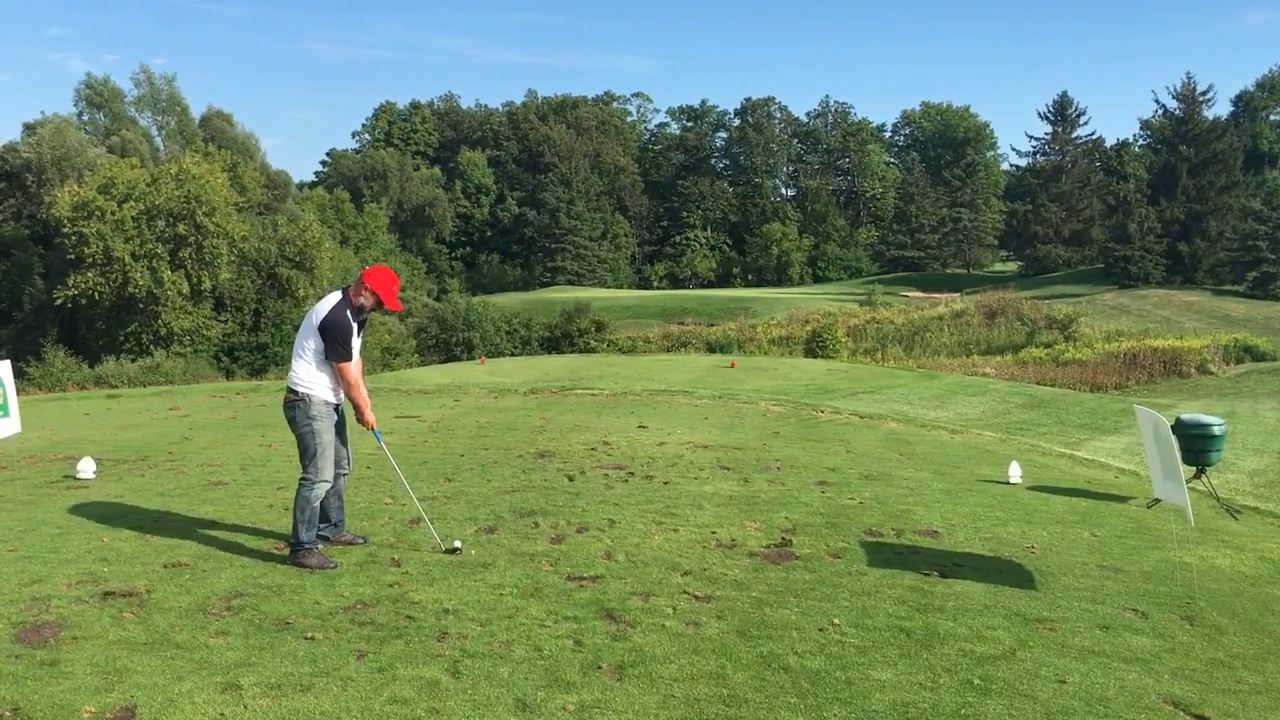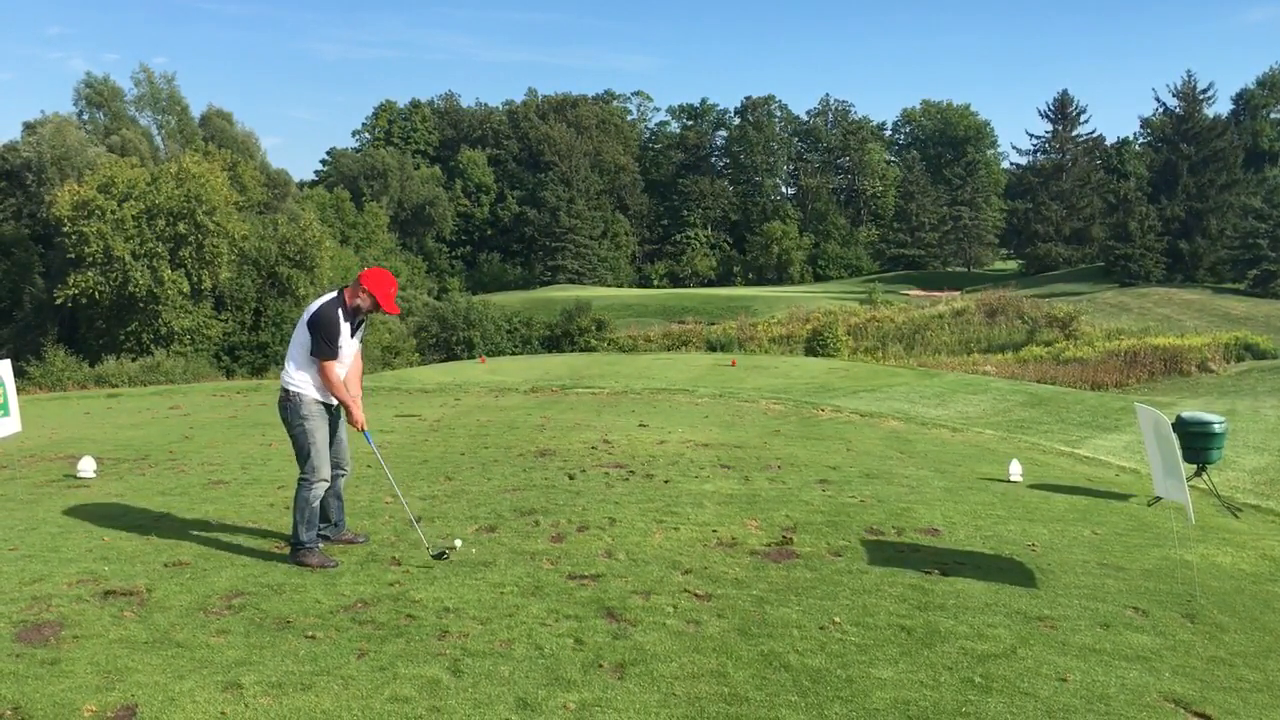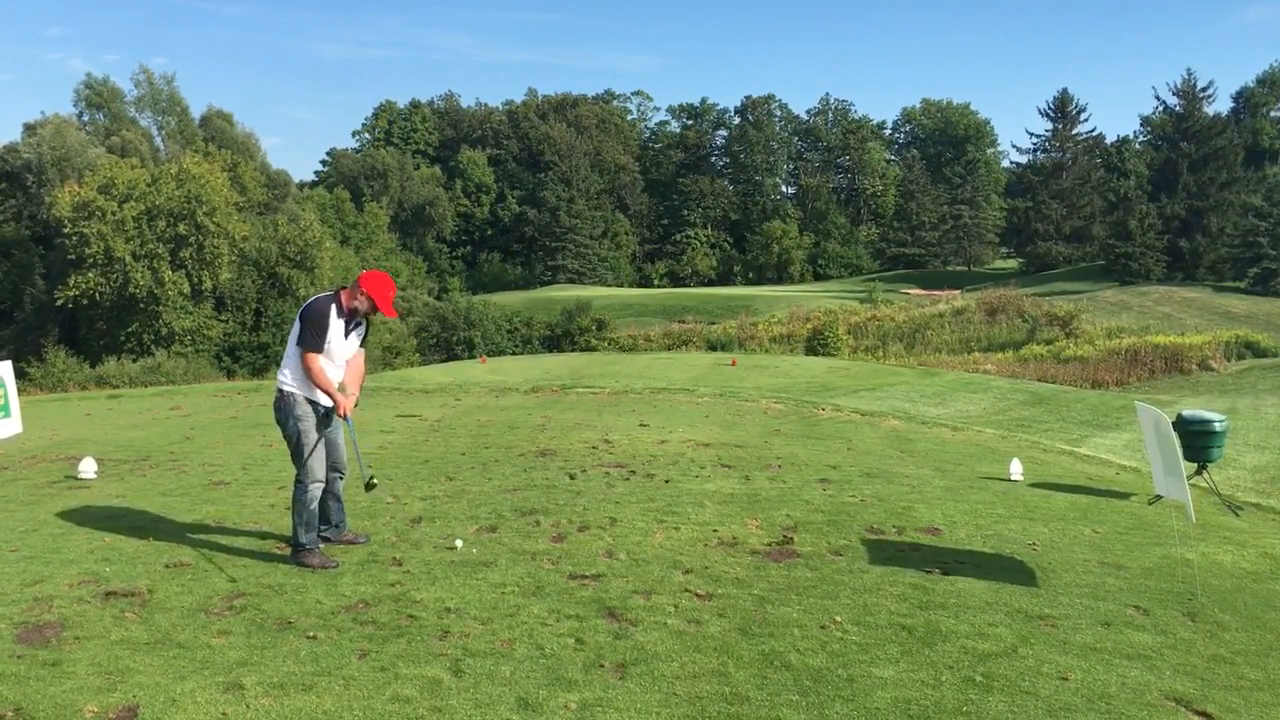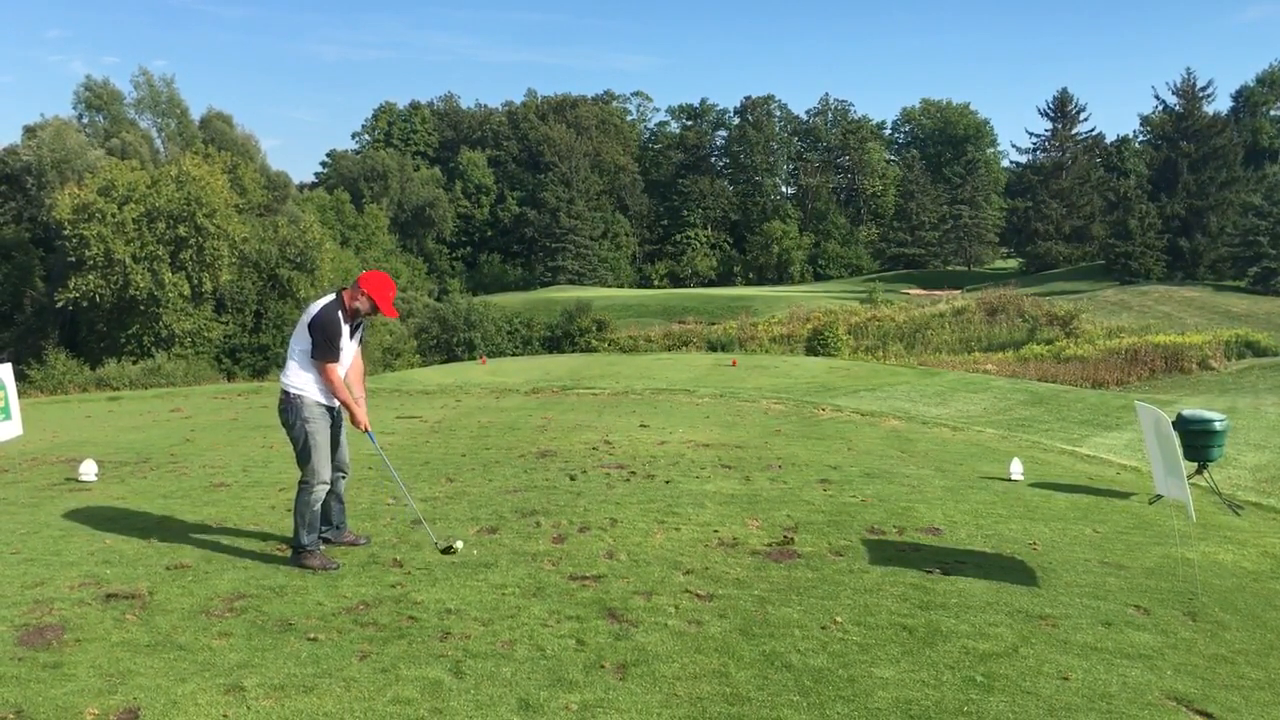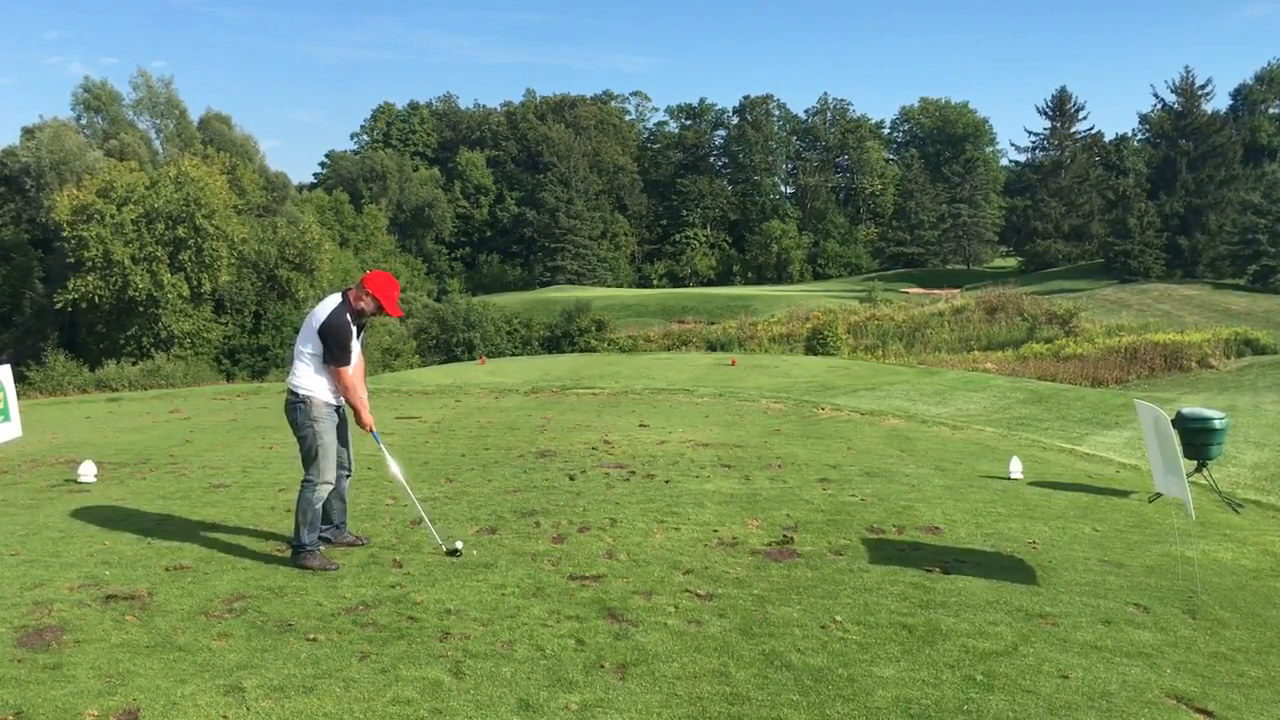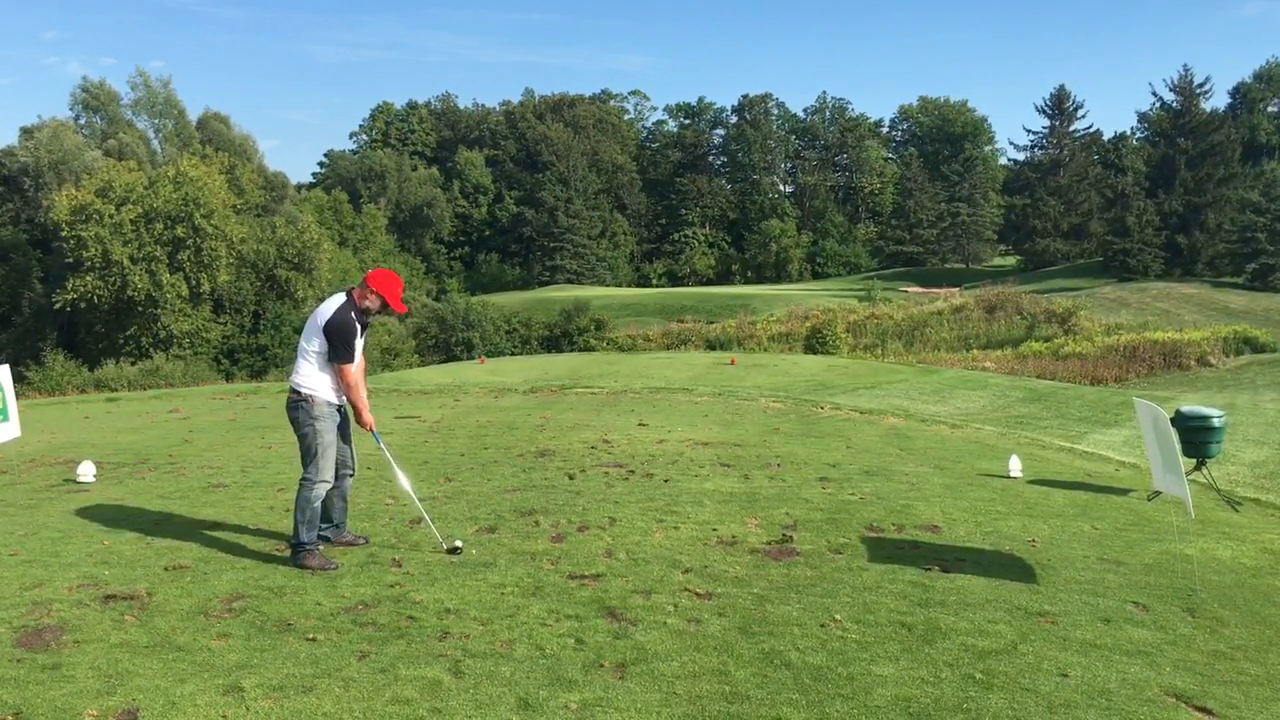
dt=0.4s
person 1, frame 1
left shoulder: (354, 310)
right shoulder: (338, 317)
left elbow: (354, 358)
right elbow: (345, 374)
left wrist: (364, 398)
right wrist: (363, 409)
left hip: (329, 400)
right hip: (309, 401)
left knee: (338, 467)
right knee: (318, 474)
left ankle: (331, 529)
right ankle: (302, 548)
person 1, frame 2
left shoulder: (357, 315)
right shoulder: (327, 315)
left elbow: (354, 357)
right elbow: (327, 372)
left wrist: (356, 399)
right wrist: (351, 407)
left hip: (327, 401)
right hip: (303, 400)
left knee: (338, 467)
right knee: (317, 474)
left ankle: (331, 528)
right ankle: (303, 547)
person 1, frame 3
left shoulder: (360, 320)
right shoulder: (319, 310)
left elbow: (356, 361)
right elbow: (310, 363)
left wrist: (351, 395)
right wrist: (337, 396)
left hip: (325, 403)
right hip: (298, 401)
left knee: (336, 469)
right knee: (312, 475)
left ankle: (332, 529)
right ankle: (303, 547)
person 1, frame 4
left shoulder: (354, 316)
right shoulder: (327, 317)
left elbow: (354, 358)
right elbow: (329, 374)
left wrist: (360, 399)
right wrist: (353, 410)
left hip: (327, 403)
right hip: (304, 403)
left knee: (338, 470)
right knee: (317, 476)
left ankle: (332, 530)
right ankle: (304, 549)
person 1, frame 5
left shoulder: (353, 312)
right shoulder: (336, 321)
left elbow: (356, 357)
right elbow: (342, 376)
left wrist: (363, 399)
right wrist: (361, 412)
left hip: (330, 402)
right hip: (311, 403)
left knee: (341, 469)
right knee: (321, 476)
left ankle: (332, 530)
right ankle: (304, 549)
person 1, frame 6
left shoulder: (357, 312)
right shoulder: (342, 319)
left elbow: (357, 358)
right elbow: (346, 375)
left wrist: (363, 400)
right wrist: (362, 411)
left hip: (332, 402)
right hip: (313, 402)
left knee: (344, 468)
right knee: (319, 476)
left ankle: (332, 530)
right ankle: (303, 548)
